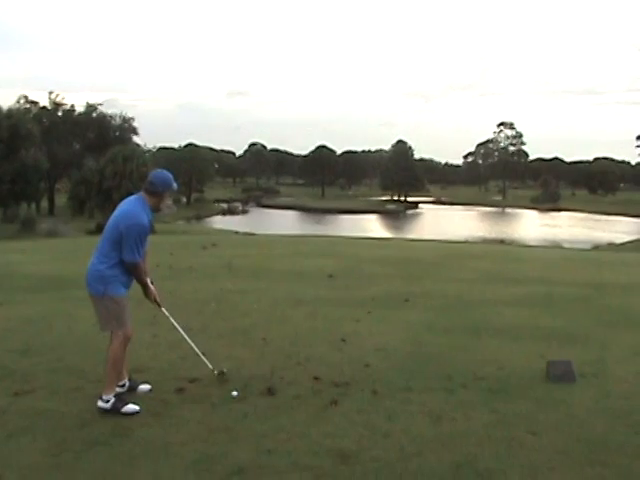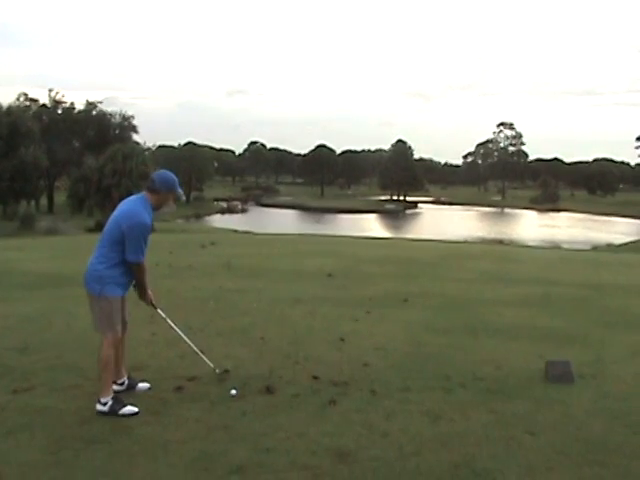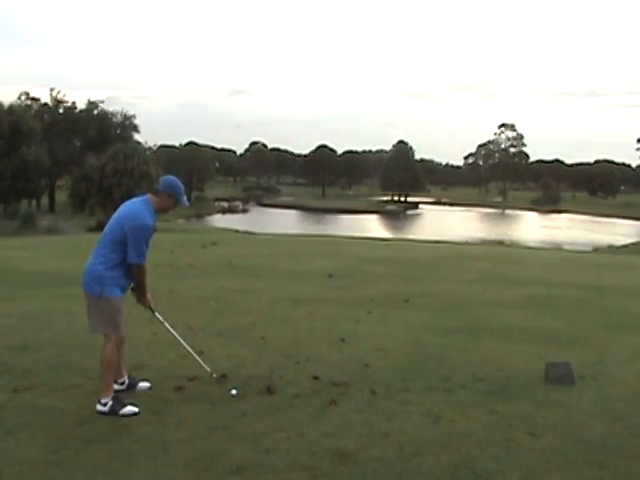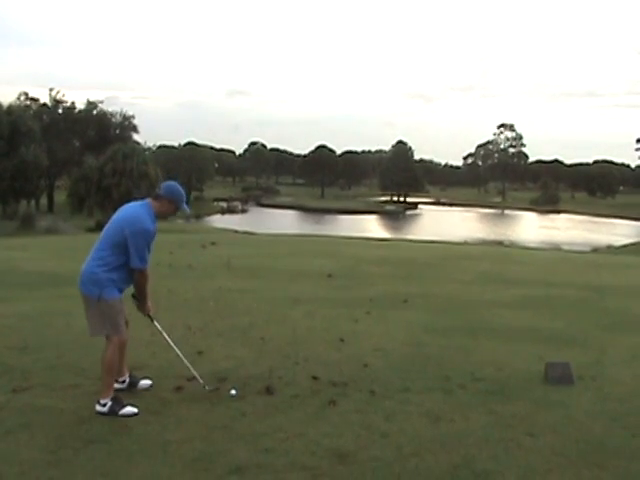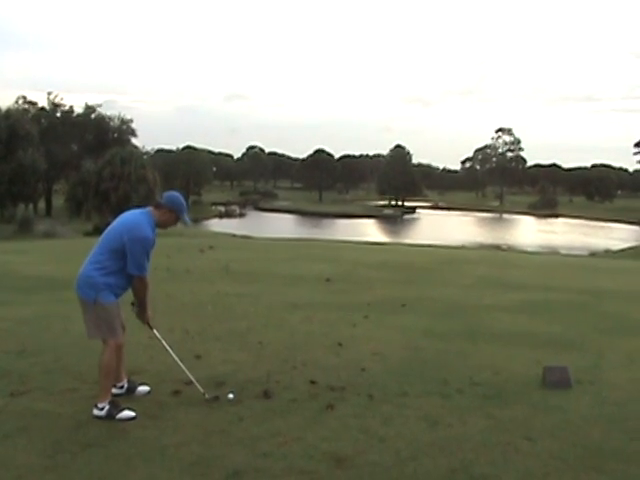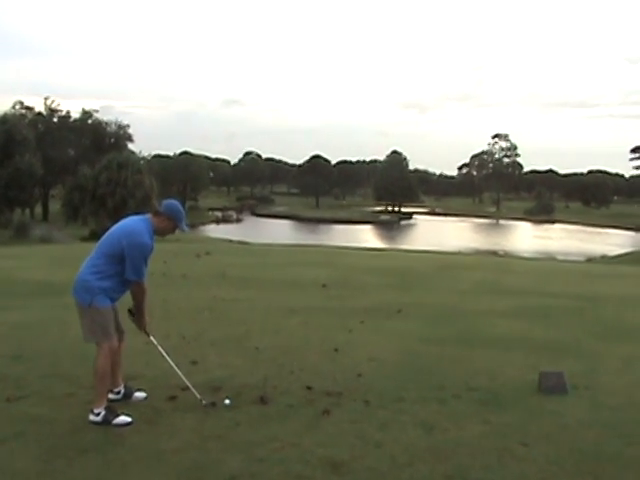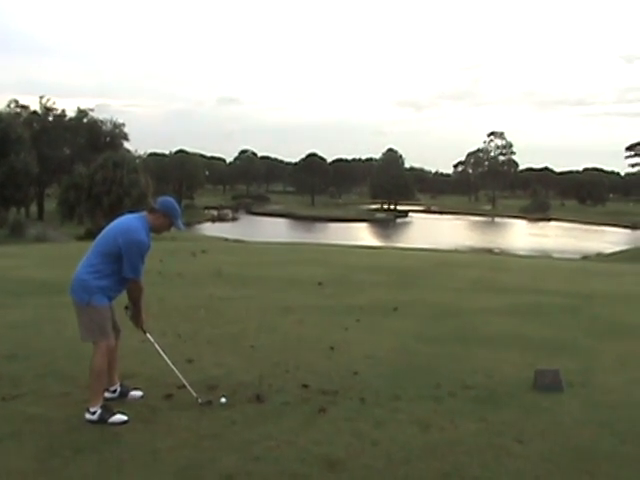
dt=0.2s
person 1, frame 1
left shoulder: (135, 203)
right shoulder: (137, 218)
right elbow: (132, 262)
left wrist: (147, 279)
right wrist: (146, 288)
left hip: (110, 276)
right hip: (107, 279)
left knee: (121, 332)
right knee: (123, 333)
left ankle: (122, 381)
right ankle: (108, 396)
person 1, frame 2
left shoulder: (135, 203)
right shoulder: (139, 218)
right elbow: (136, 262)
left wrist: (143, 286)
right wrist: (144, 290)
left hip: (111, 277)
right hip: (106, 280)
left knee: (120, 330)
right knee: (112, 336)
left ankle: (121, 379)
right ankle: (105, 399)
person 1, frame 3
left shoulder: (137, 205)
right shoulder: (142, 220)
right elbow: (137, 264)
left wrist: (140, 289)
right wrist: (143, 293)
left hip: (108, 277)
right hip: (105, 281)
left knee: (119, 331)
right knee: (114, 336)
left ankle: (121, 379)
right ankle: (106, 399)
person 1, frame 4
left shoulder: (136, 208)
right shoulder: (143, 224)
right elbow: (139, 270)
left wrist: (140, 296)
right wrist: (144, 301)
left hip: (102, 278)
right hip: (101, 283)
left knee: (121, 328)
right knee: (117, 338)
left ankle: (122, 378)
right ankle: (105, 400)
person 1, frame 5
left shoulder: (137, 216)
right shoulder: (143, 232)
right elbow: (139, 278)
left wrist: (141, 304)
right wrist: (143, 309)
left hip: (99, 283)
right hip: (98, 287)
left knee: (118, 334)
right knee: (114, 341)
left ankle: (121, 383)
right ankle: (103, 404)
person 1, frame 6
left shoulder: (137, 223)
right shoulder: (141, 238)
left elbow: (132, 278)
right elbow: (137, 283)
left wrist: (138, 310)
right wrist: (141, 315)
left hip: (98, 288)
right hip: (94, 291)
left knee: (117, 337)
right knee: (108, 346)
left ankle: (117, 388)
right ankle: (99, 410)
person 1, frame 7
left shoulder: (132, 220)
right shoulder: (137, 237)
right elbow: (134, 281)
left wrist: (133, 307)
right wrist: (138, 312)
left hip: (95, 286)
right hip: (91, 290)
left knee: (113, 335)
right knee: (104, 344)
left ankle: (113, 387)
right ankle: (95, 408)
